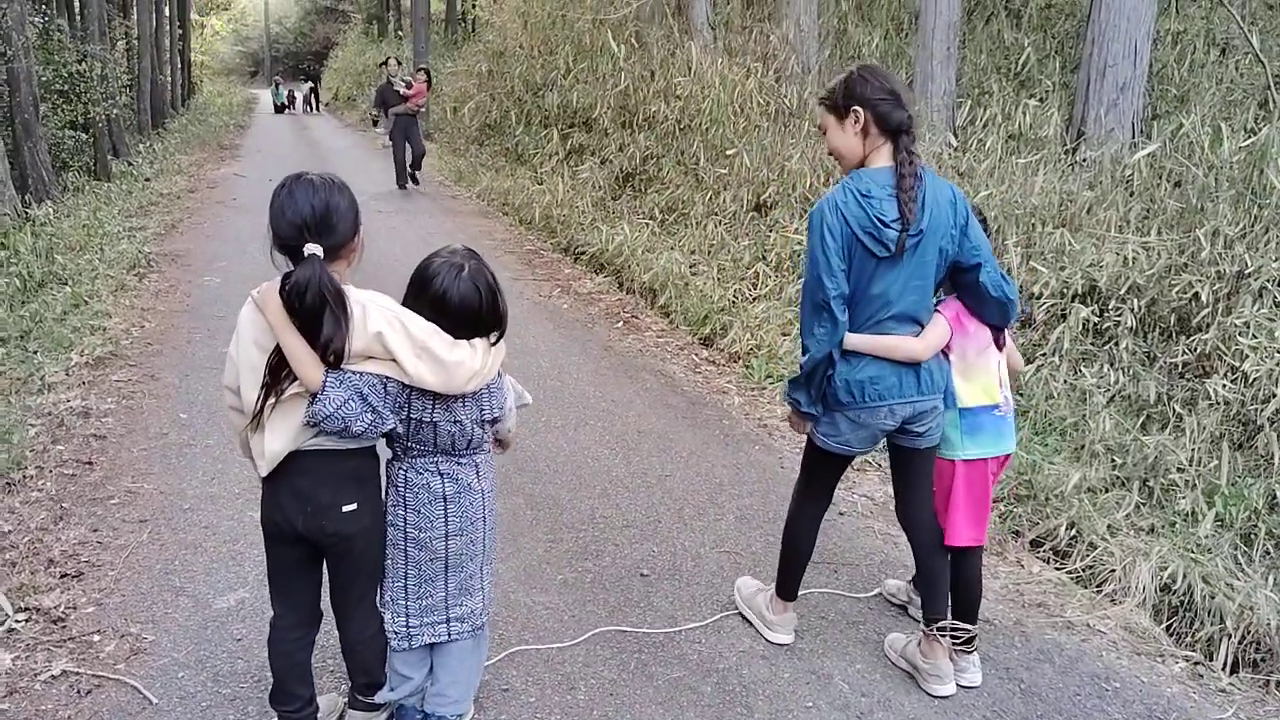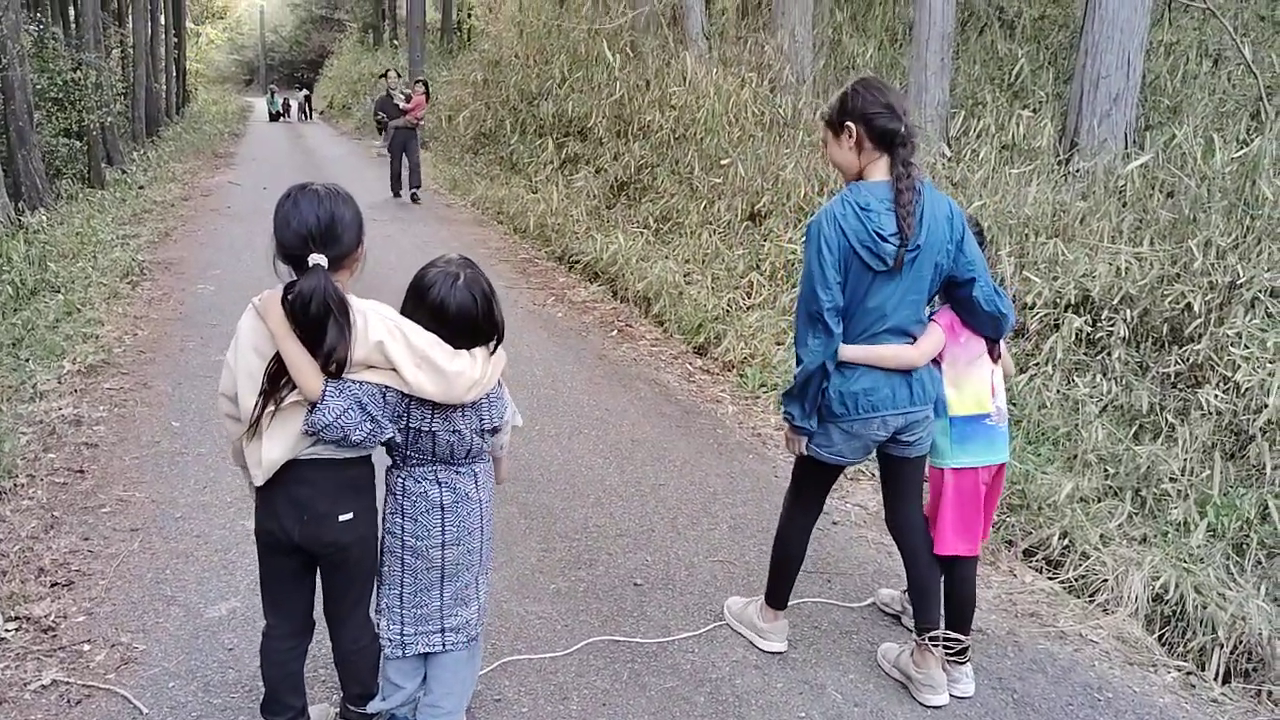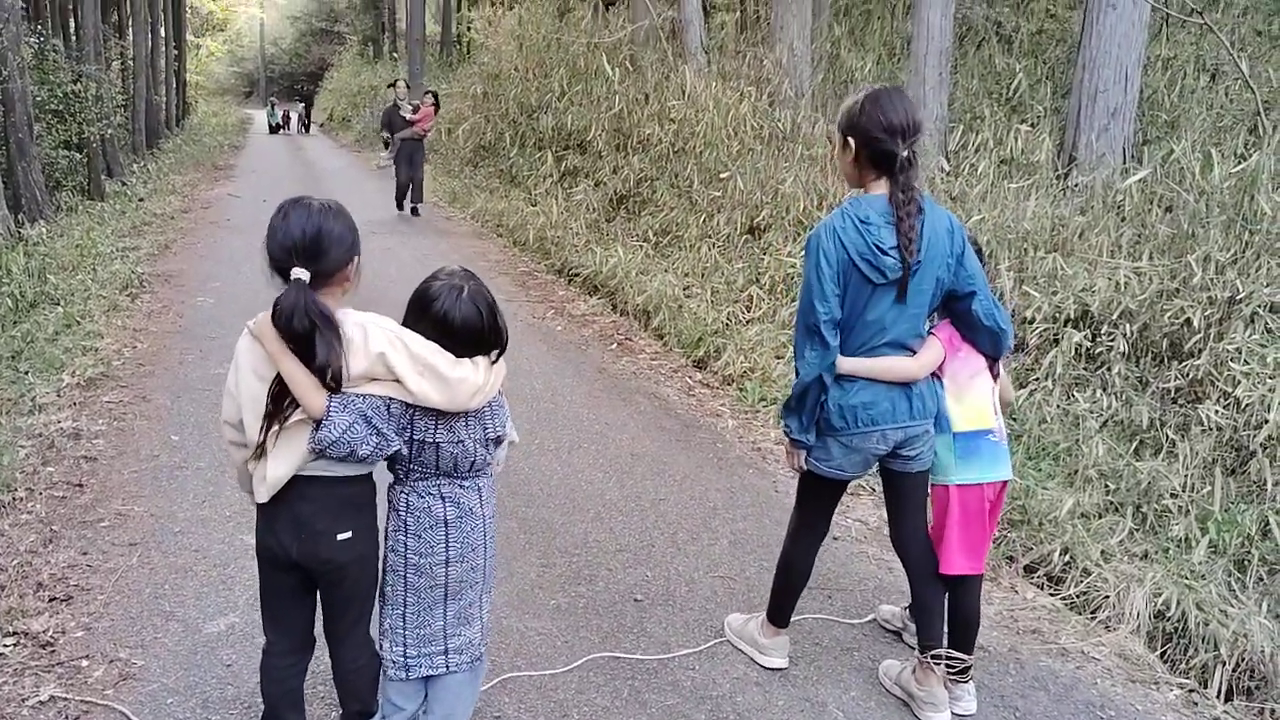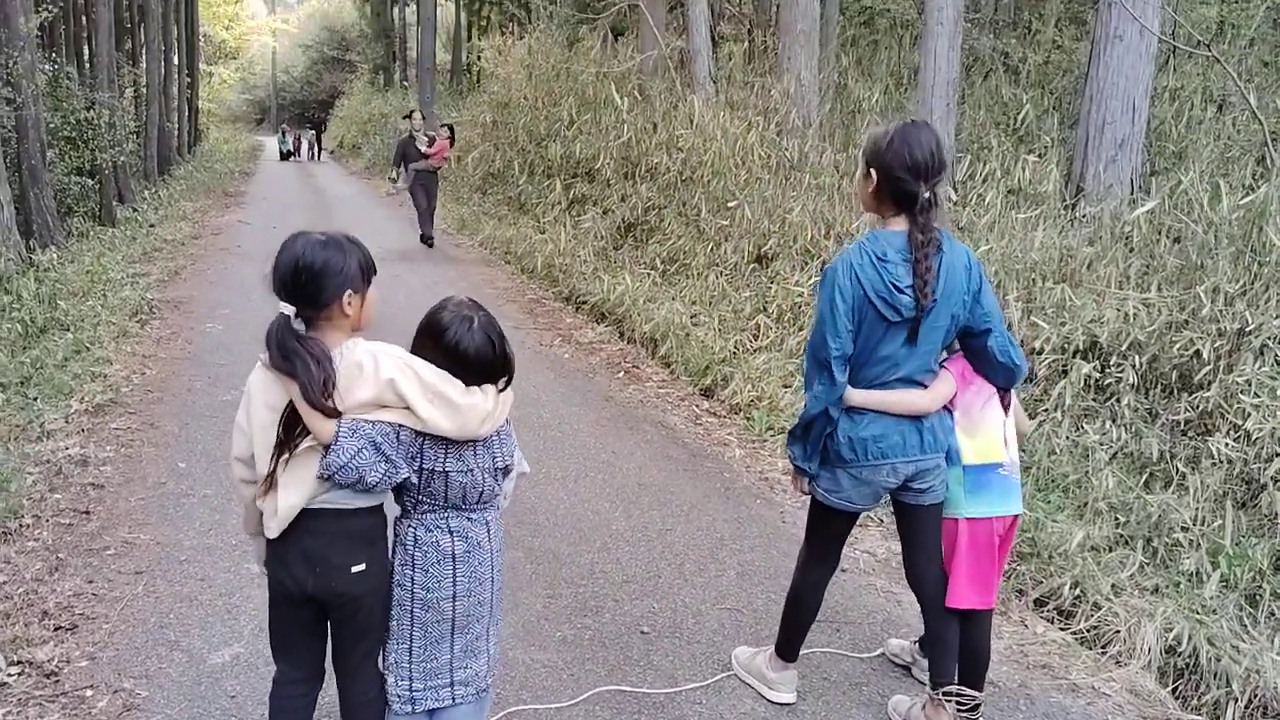
dt=0.3s
person 1, frame 1
left shoulder: (837, 208)
right shoulder: (945, 199)
left elbow: (824, 317)
right elbow: (988, 287)
left wrist: (804, 396)
right wrist: (1008, 315)
left hip: (855, 390)
right hip: (922, 386)
left knee: (811, 498)
right knee: (920, 509)
left ankle: (780, 607)
right ankle: (936, 650)
person 1, frame 2
left shoulder: (834, 220)
right shoulder: (942, 212)
left elbow: (819, 329)
right elbow: (984, 302)
left wrist: (799, 411)
right wrist: (998, 335)
left hip: (849, 400)
right hip: (914, 396)
left knee: (802, 507)
right knee: (909, 517)
left ankle: (770, 616)
right ankle: (928, 659)
person 1, frame 3
left shoulder: (834, 233)
right shoulder: (942, 227)
left elbow: (817, 341)
right elbow: (983, 317)
left wrist: (799, 424)
right wrist: (996, 360)
left hip: (848, 414)
right hip: (914, 411)
left knee: (808, 524)
right knee: (914, 533)
left ankle: (772, 634)
person 1, frame 4
left shoulder: (852, 266)
right shoulder: (960, 262)
left elbow: (826, 373)
right elbow: (999, 354)
left wrist: (804, 451)
right wrist: (1002, 397)
left hip: (858, 447)
right hip: (927, 445)
left knee: (818, 559)
right knee: (929, 570)
left ankle: (781, 668)
person 2, frame 1
left shoulder: (257, 312)
right shoulder: (373, 317)
left elbow: (237, 400)
right elbow: (459, 369)
right wrist: (492, 347)
left hip: (282, 487)
right hip: (349, 485)
left knee: (291, 611)
right knee: (357, 605)
person 2, frame 2
left shoulder: (257, 319)
right shoulder: (373, 326)
left elbow: (233, 407)
right elbow: (460, 378)
right wrist: (493, 355)
left hip: (276, 495)
right hip: (344, 494)
left knee: (283, 621)
right knee: (350, 615)
person 2, frame 3
left shoulder: (255, 339)
right shoulder: (373, 339)
left elbow: (236, 431)
right elbow: (462, 385)
right wrist: (494, 366)
left hip: (278, 514)
right hip: (345, 511)
left knee: (284, 640)
right knee: (350, 635)
person 2, frame 4
left shoulder: (268, 372)
right shoulder: (382, 369)
left elbow: (245, 467)
right elbow: (471, 414)
left wrist: (264, 539)
right wrist: (500, 395)
left hip: (290, 544)
right hip: (356, 543)
left knee: (294, 673)
right knee: (360, 671)
person 3, frame 1
left shoulder: (397, 380)
right shoulder: (487, 379)
left elbow: (320, 383)
right elbow: (504, 427)
left wrist: (276, 315)
right wrist: (501, 440)
left hip: (412, 506)
right hip: (469, 506)
left knee: (409, 600)
right knee: (463, 601)
person 3, frame 2
left shoulder: (396, 389)
right shoulder: (490, 390)
left elbow: (320, 392)
left wrist: (278, 323)
left hip: (411, 514)
right hip: (468, 515)
left knee: (405, 610)
right knee: (460, 611)
person 3, frame 3
left shoulder: (398, 402)
right shoulder: (491, 401)
left elbow: (323, 408)
right elbow: (494, 458)
left wrist: (274, 343)
left hip: (414, 530)
right hip: (470, 534)
left knee: (406, 628)
right knee: (461, 629)
person 3, frame 4
left shoulder: (407, 433)
right shoulder: (498, 431)
left elbow: (330, 433)
right elbow: (500, 492)
left hip: (421, 564)
right hip: (479, 563)
left knee: (414, 666)
right knee: (470, 662)
person 4, frame 1
left shoulder: (952, 310)
left elbow: (918, 349)
right elbow: (1015, 364)
left wrist: (845, 339)
left hip: (967, 441)
right hip: (995, 433)
left knee: (964, 542)
right knee: (944, 522)
left ankle: (964, 653)
right ankle: (923, 592)
person 4, frame 2
left shoulder: (947, 319)
left elbow: (914, 356)
right elbow: (1007, 370)
left wrist: (841, 351)
left hip: (960, 450)
right hip: (991, 444)
left knee: (957, 550)
right knee: (944, 535)
left ankle: (956, 664)
right ankle: (918, 601)
person 4, frame 3
left shoulder: (946, 333)
left elbow: (914, 368)
right elbow: (1007, 395)
left wrist: (841, 363)
left hip: (963, 466)
right hip: (991, 460)
left knee: (963, 567)
right knee: (947, 551)
left ankle: (958, 681)
right ankle: (920, 617)
person 4, frame 4
left shoulder: (960, 366)
left elbow: (925, 403)
right elbow: (1024, 427)
left wrist: (855, 397)
left hip: (974, 501)
right hip: (1002, 497)
left knee: (971, 602)
right knee: (961, 589)
right ankle: (929, 652)
